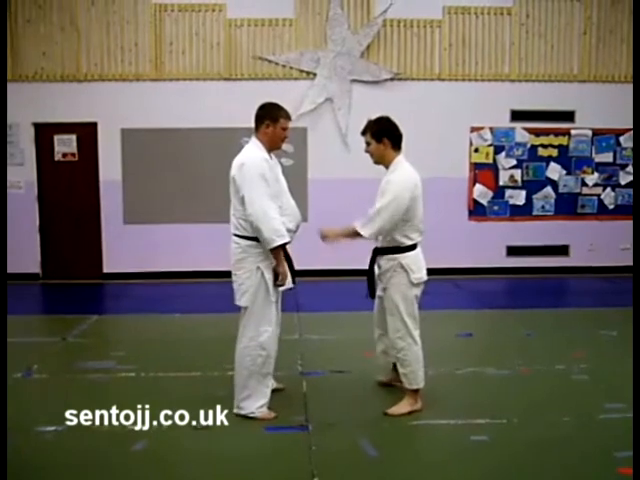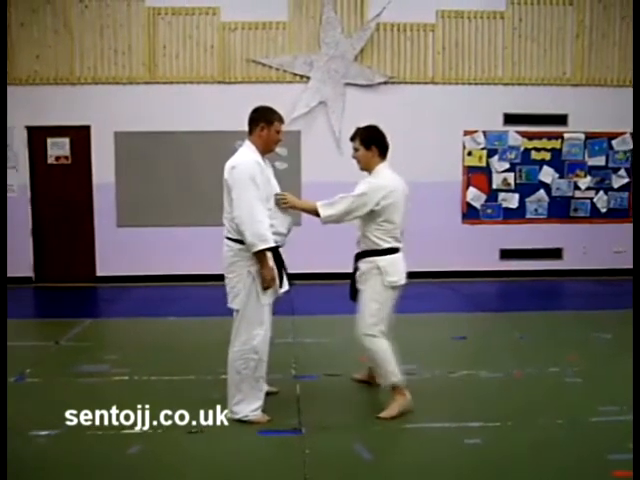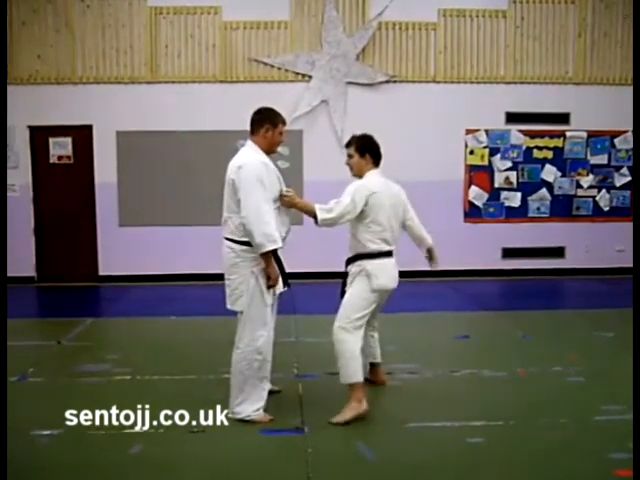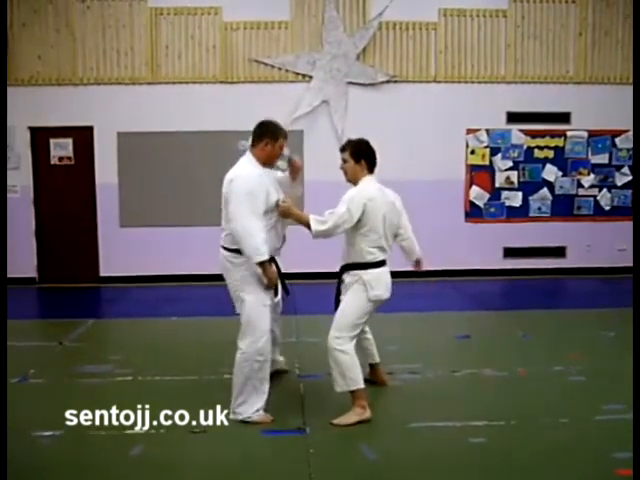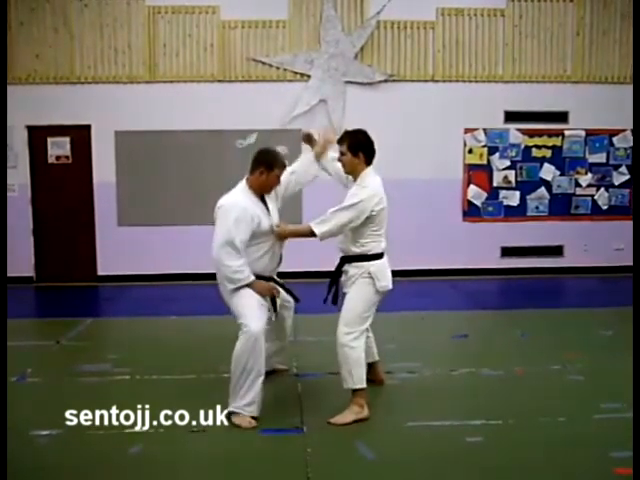
dt=1s
person 1, frame 1
left shoulder: (264, 159)
right shoulder: (252, 162)
right elbow: (262, 215)
left wrist: (279, 256)
right wrist: (279, 259)
left hip: (266, 252)
right hip: (256, 254)
left knee: (268, 324)
right knee: (258, 330)
left ankle: (261, 380)
right ankle: (249, 402)
person 1, frame 2
left shoulder: (258, 162)
right shoulder: (245, 164)
right elbow: (249, 218)
left wrist: (268, 260)
right wrist: (264, 263)
left hip: (259, 254)
right hip: (250, 257)
left knee: (259, 326)
right knee: (251, 332)
left ankle: (254, 384)
right ankle: (243, 406)
person 1, frame 3
left shoulder: (250, 160)
right shoulder: (253, 164)
right elbow: (256, 217)
left wrist: (276, 227)
right wrist: (270, 262)
left hip: (252, 253)
right hip: (250, 256)
left knee: (262, 326)
right knee: (254, 332)
left ankle: (258, 383)
right ankle: (245, 406)
person 1, frame 4
left shoulder: (259, 172)
right shoulder: (246, 177)
left elbow: (275, 191)
right elbow: (245, 227)
left wrist: (292, 176)
right wrist: (266, 266)
left hip: (259, 259)
right hip: (245, 262)
left knee: (271, 312)
right knee: (256, 332)
left ankle: (271, 361)
right ankle: (246, 408)
person 1, frame 5
left shoulder: (267, 192)
right shoulder: (235, 205)
left elbow: (295, 175)
right elbow: (224, 254)
left wrist: (317, 151)
right wrist: (253, 283)
left hip: (264, 276)
right hip: (241, 281)
left knee: (284, 309)
right knee: (253, 329)
left ankle: (268, 361)
right ankle: (241, 408)
person 2, frame 1
left shoulder: (400, 179)
right shoulder: (398, 173)
left elbow: (376, 222)
left wrist: (338, 233)
right wrist: (345, 230)
left hip: (401, 264)
right hip: (392, 261)
left knee: (403, 329)
right knee: (384, 321)
left ankle: (413, 396)
right ankle: (397, 373)
person 2, frame 2
left shoulder: (376, 185)
right shoulder: (395, 181)
left elbow: (338, 209)
left wrist: (297, 204)
left hip: (380, 266)
right hip: (384, 262)
left knee: (370, 330)
right knee: (372, 325)
left ankle: (400, 393)
right ankle: (375, 372)
person 2, frame 3
left shoulder: (362, 188)
right shoulder: (395, 190)
left elbow: (331, 215)
right elbow: (413, 224)
left wrist: (297, 203)
right wrist: (430, 250)
left hip: (370, 269)
right hip: (384, 267)
left knee: (345, 329)
right knee: (365, 322)
left ankle: (357, 399)
right ankle: (375, 372)
person 2, frame 4
left shoulder: (358, 195)
right shoulder: (390, 196)
left elbow: (328, 226)
right elbow: (405, 234)
left wrist: (293, 213)
right wrist: (417, 261)
left hip: (364, 278)
right hip: (375, 274)
left knee: (339, 339)
right knee: (357, 326)
left ankle: (361, 406)
right ankle: (377, 373)
person 2, frame 5
left shoulder: (367, 192)
right shoulder: (364, 180)
left elbow: (333, 223)
right elbow: (336, 169)
left wrist: (290, 231)
left hip: (367, 271)
right hip: (360, 268)
left knee: (348, 334)
right knee: (359, 325)
left ankle: (358, 405)
right ankle: (374, 372)
